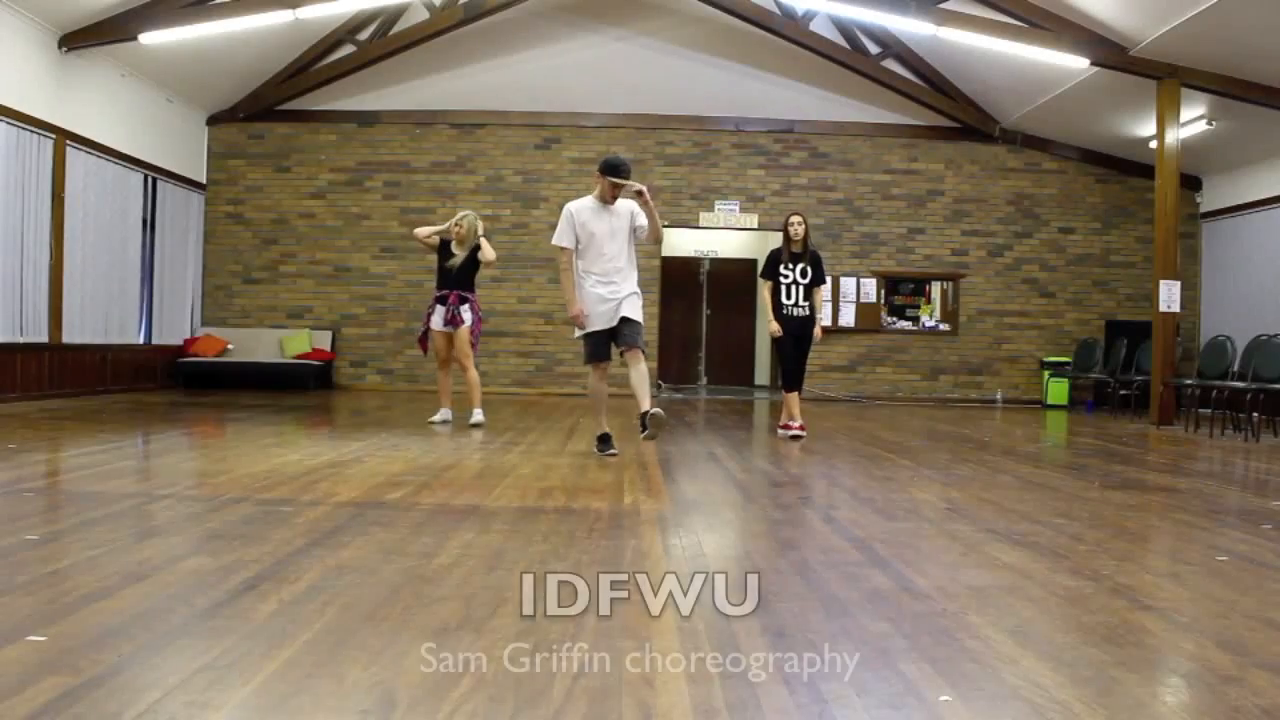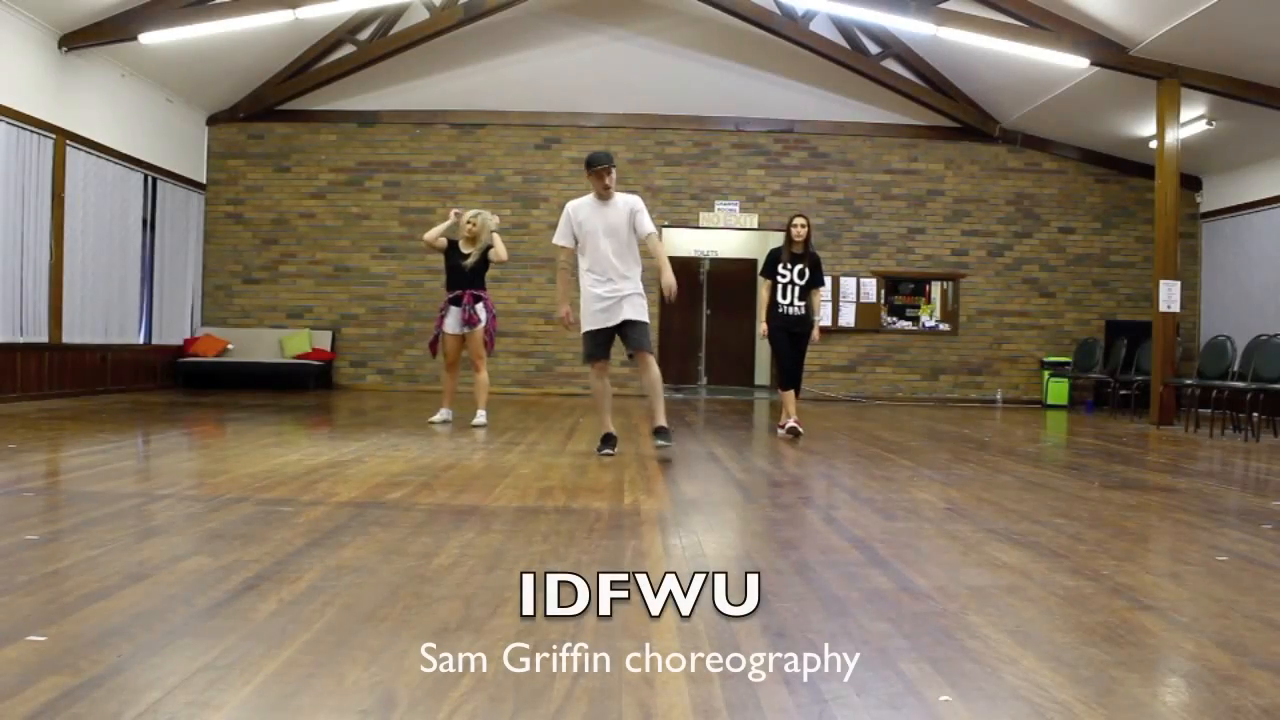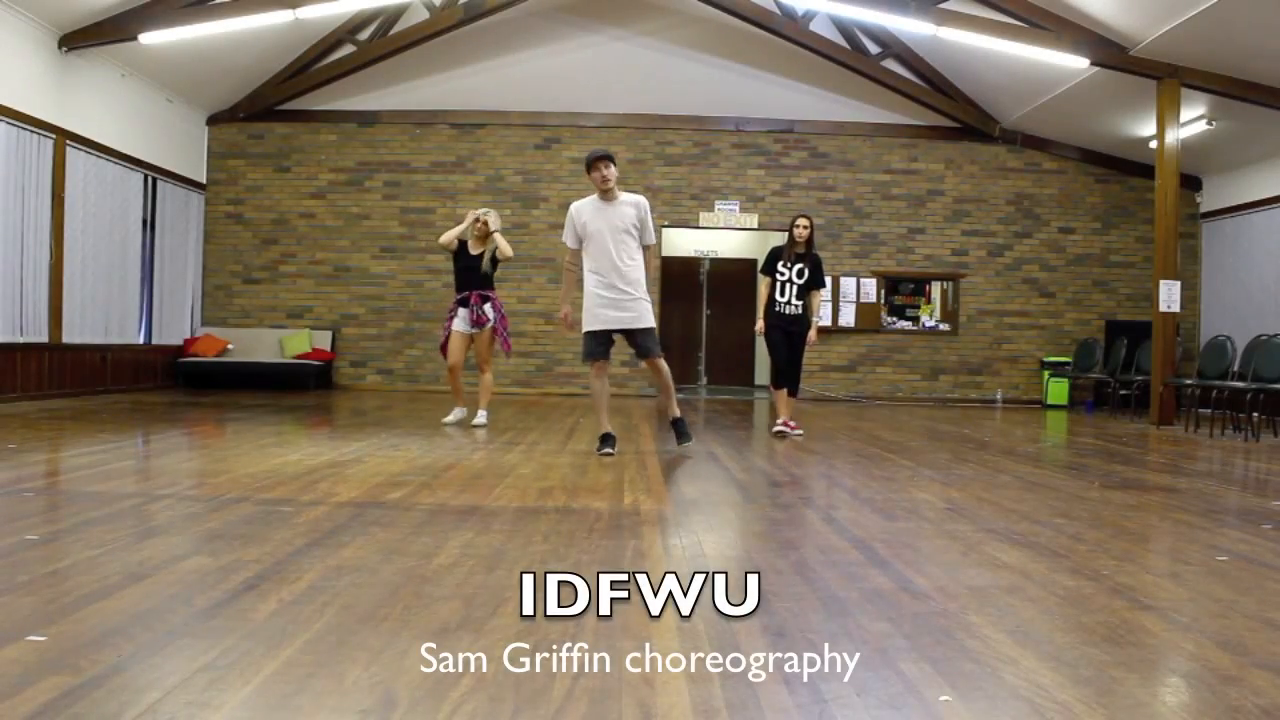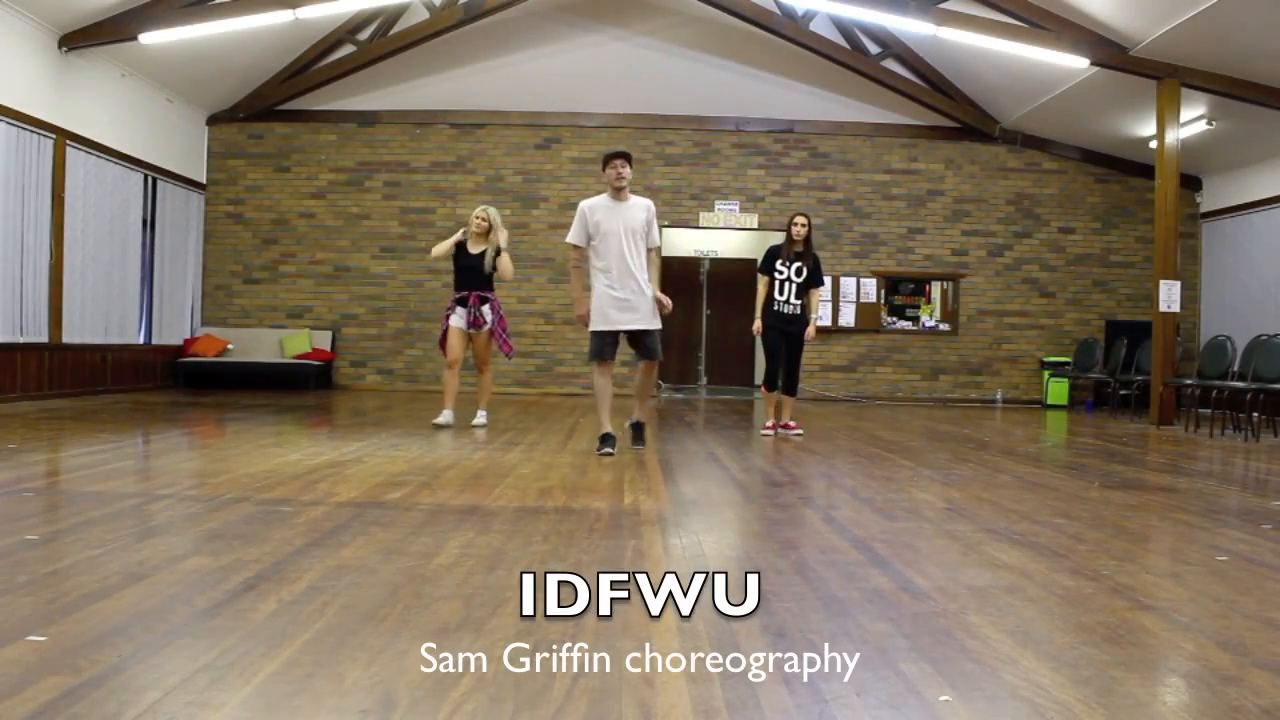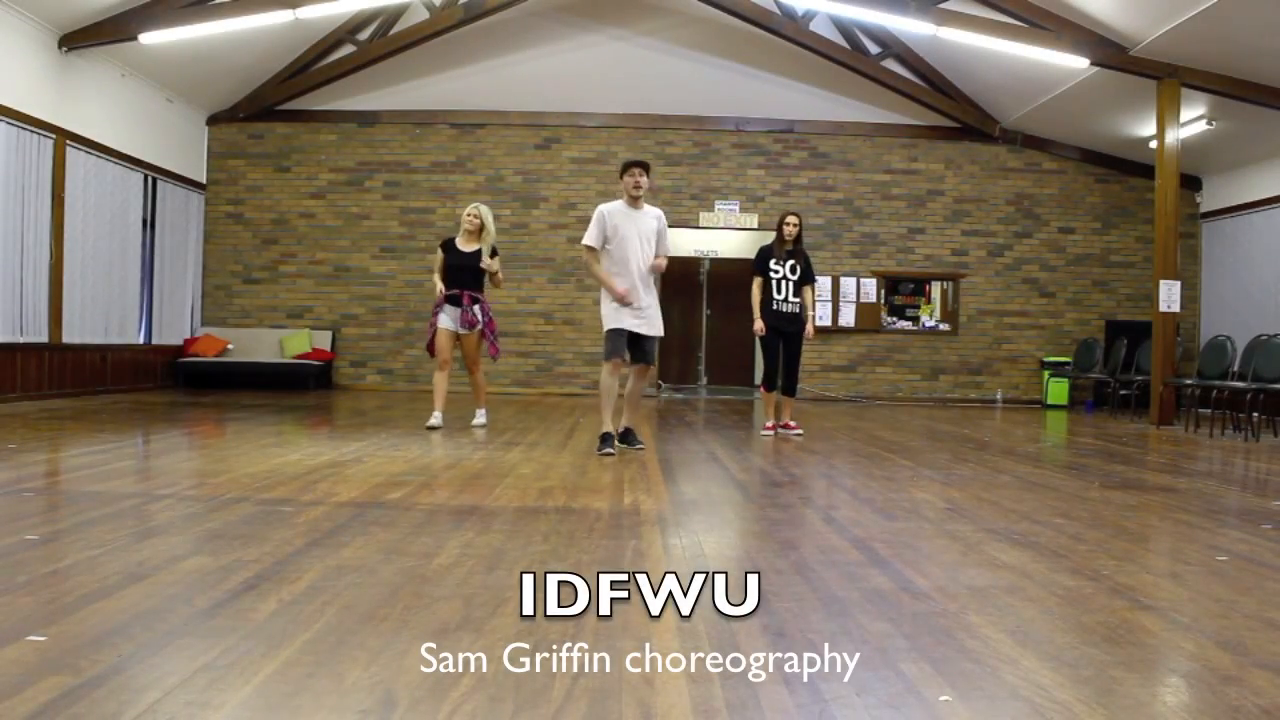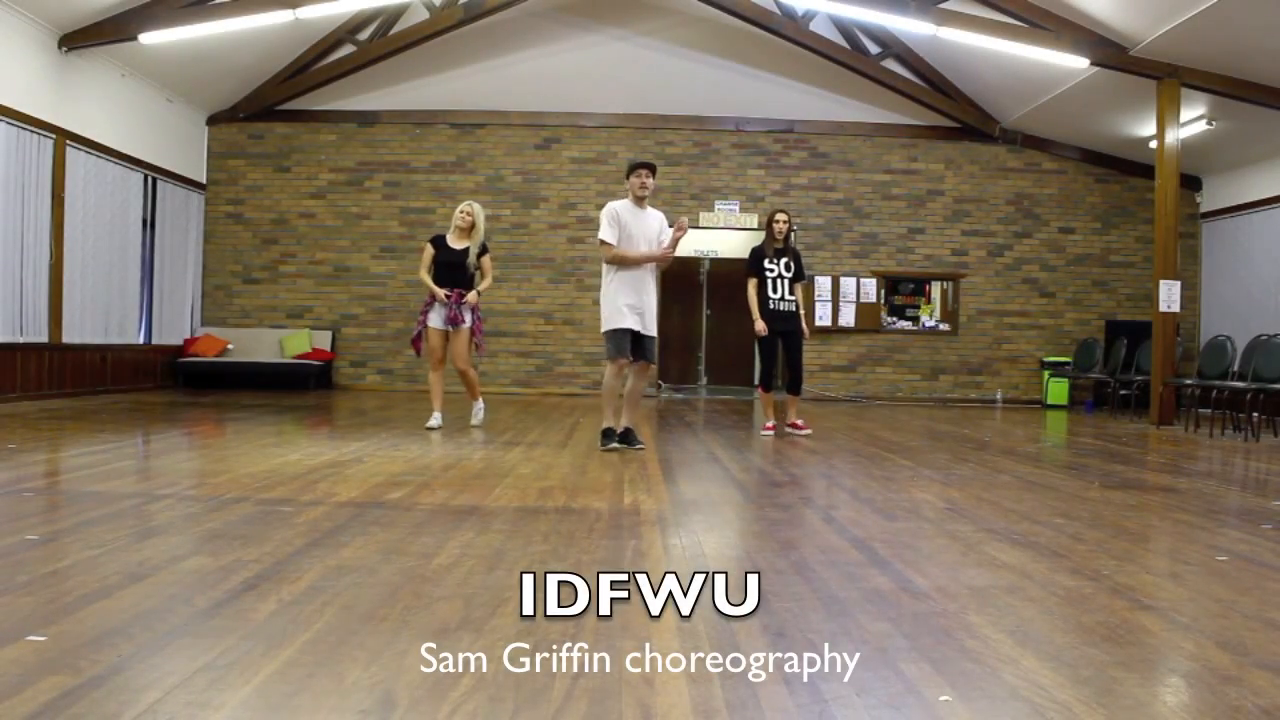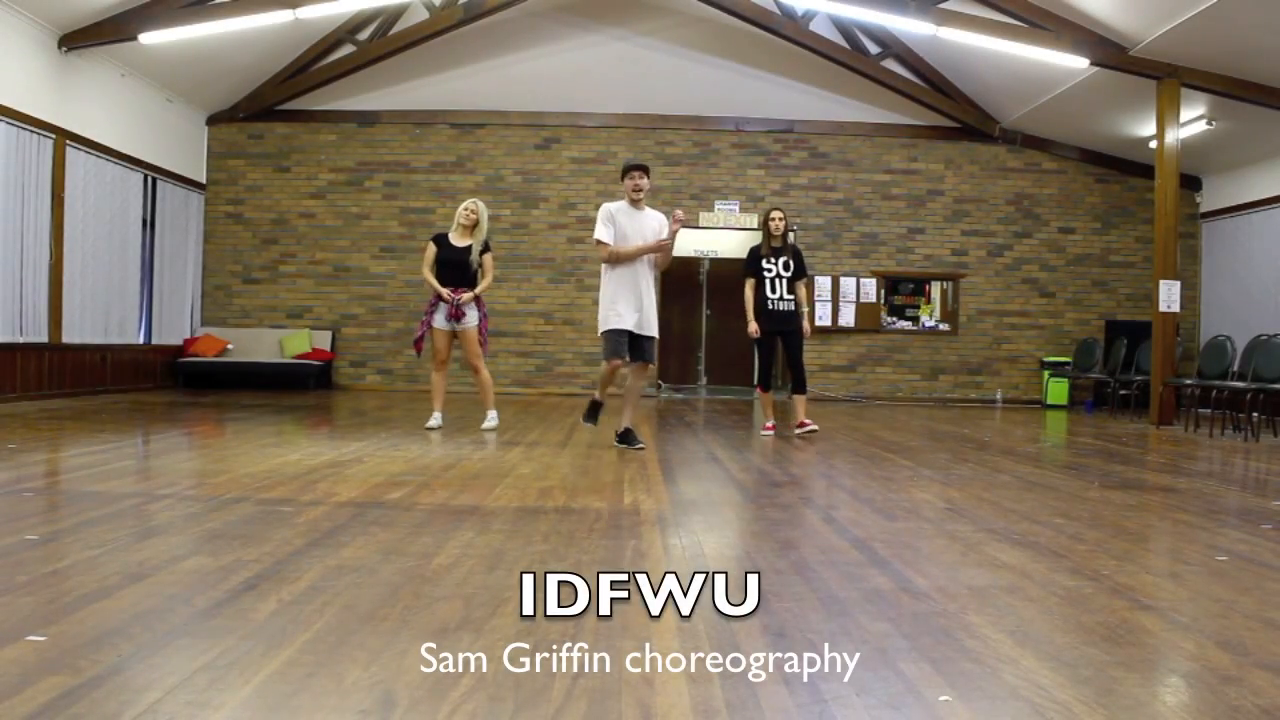
dt=0.3s
person 1, frame 1
left shoulder: (629, 208)
right shoulder: (574, 210)
left elbow: (655, 238)
right elbow: (566, 261)
left wrist: (649, 204)
right wrist: (572, 302)
left hip: (626, 297)
right hip: (593, 301)
left knee: (634, 353)
right knee: (599, 366)
left ankle: (646, 415)
right ankle: (603, 434)
person 1, frame 2
left shoulder: (632, 203)
right shoulder: (574, 209)
left elbow: (651, 238)
right elbow: (564, 260)
left wrist: (666, 270)
right wrist: (562, 302)
left hip: (629, 295)
right hip: (594, 300)
left knee: (644, 355)
right knee: (598, 365)
left ankle: (660, 425)
right ankle: (608, 433)
person 1, frame 3
left shoulder: (638, 204)
right shoulder: (578, 210)
left elbow: (648, 251)
right elbow: (571, 261)
left wrist: (641, 289)
right wrist: (565, 302)
left hip: (634, 299)
right hip: (597, 302)
left knee: (654, 359)
right knee: (598, 365)
left ankle: (675, 417)
right ankle: (606, 433)
person 1, frame 4
left shoulder: (646, 207)
right shoulder: (588, 208)
left elbow: (653, 254)
right elbow: (577, 258)
left wrist: (656, 291)
right wrist: (579, 299)
left hip: (641, 301)
right hip: (605, 301)
left knee: (650, 361)
right knee: (603, 364)
left ankle: (638, 420)
right ankle: (606, 433)
person 1, frame 5
left shoulder: (657, 216)
right shoulder: (606, 212)
right elbow: (590, 258)
left wrist: (660, 264)
right wrist: (612, 287)
left hip: (647, 303)
right hip: (617, 303)
left knee: (643, 366)
right knee: (614, 361)
left ankle: (627, 428)
right ankle: (607, 432)
person 1, frame 6
left shoulder: (658, 218)
right shoulder: (614, 210)
left elbow: (662, 261)
right elbow: (608, 254)
left wrist: (676, 240)
right wrist: (650, 256)
left hip: (646, 302)
right hip: (619, 300)
left knee: (643, 365)
right knee: (618, 361)
left ankle: (626, 427)
right ankle: (608, 428)
person 1, frame 7
left shoulder: (657, 218)
right shoulder: (609, 211)
left elbow: (661, 265)
right elbow: (605, 254)
left wrist: (672, 236)
right wrist: (646, 248)
left hip: (645, 304)
right hip: (616, 301)
left knee: (641, 365)
right knee: (615, 360)
left ankle: (625, 428)
right ankle: (598, 398)
person 2, frame 1
left shoulder: (813, 257)
right shoulder: (776, 256)
left elbow: (817, 291)
right elbow: (767, 290)
left wrist: (818, 322)
right wrist: (771, 319)
left hip: (805, 324)
right hip: (783, 323)
left knee: (798, 372)
right knee: (788, 371)
left ankle: (785, 421)
right ankle: (797, 422)
person 2, frame 2
left shoulder: (813, 259)
right shoulder: (775, 255)
left elbow: (815, 293)
right elbow: (766, 289)
left wrist: (816, 324)
right wrist: (763, 320)
left hip: (801, 324)
right hip: (778, 322)
left knee: (796, 371)
right knee: (785, 370)
left ankle: (784, 421)
right ankle: (793, 418)
person 2, frame 3
left shoulder: (814, 260)
right shoulder: (777, 253)
left elbow: (815, 294)
right elbow: (765, 286)
left wrist: (814, 326)
right wrist: (760, 317)
left hip: (799, 323)
right hip: (774, 320)
left knee: (794, 371)
right knee: (779, 367)
left ankle: (787, 419)
right ankle: (780, 418)
person 2, frame 4
left shoulder: (811, 259)
right shoulder: (774, 252)
left elbow: (814, 292)
right elbow: (763, 285)
left wrist: (812, 322)
right wrist: (757, 317)
left hip: (797, 322)
right hip: (772, 320)
left knee: (792, 371)
right knee: (772, 369)
left ankle: (786, 420)
right ankle: (770, 420)
person 2, frame 5
left shoulder: (802, 256)
right shoulder: (766, 252)
left elbow: (806, 290)
right elbow: (756, 287)
left wrist: (810, 320)
right wrist: (757, 317)
left hip: (794, 321)
right hip: (770, 320)
left knee: (792, 371)
right knee: (771, 370)
left ankle: (786, 421)
right ankle: (769, 420)
person 2, frame 6
left shoulder: (793, 254)
right shoulder: (758, 252)
left elbow: (797, 288)
right elbow: (751, 288)
left wrist: (803, 319)
right wrist: (757, 319)
left hip: (791, 321)
right hip: (768, 320)
left knee: (795, 369)
right knee: (768, 370)
left ankle: (792, 419)
right ankle: (769, 420)
person 2, frame 7
left shoulder: (794, 252)
right shoulder: (756, 252)
left elbow: (800, 286)
right elbow: (749, 288)
left wrist: (805, 317)
right wrist: (751, 319)
left hip: (791, 319)
right hip: (765, 319)
left knee: (797, 367)
right knee: (765, 369)
left ankle: (801, 419)
right ankle: (769, 420)
person 3, frame 1
left shoulder: (475, 250)
right shoulder: (443, 245)
left elbow: (491, 259)
right elbow: (417, 234)
left wrist: (481, 236)
right wrist: (444, 227)
left hip: (464, 308)
right hip: (440, 307)
left knee: (465, 361)
right knee: (442, 362)
left ankle: (478, 411)
right ankle: (445, 410)
person 3, frame 2
left shoulder: (486, 250)
right shoulder: (450, 246)
left elbow: (503, 258)
right elbow: (427, 239)
left wrist: (494, 231)
right wrist: (450, 222)
left hip: (477, 308)
right hip: (453, 308)
left knee: (478, 363)
right knee: (450, 364)
left ankle: (481, 413)
right ankle: (446, 411)
person 3, frame 3
left shoulder: (493, 250)
right shoulder: (459, 246)
left elbow: (508, 254)
right elbow: (442, 241)
left wrist: (495, 231)
right wrist: (465, 224)
left hip: (486, 308)
right hip: (461, 309)
left knee: (483, 364)
right knee: (453, 364)
left ankle: (482, 412)
right ankle: (460, 408)
person 3, frame 4
left shoulder: (494, 251)
right shoulder: (459, 246)
left elbow: (507, 276)
right elbow: (435, 254)
left wrist: (503, 246)
right wrist: (455, 237)
left hip: (484, 308)
right hip: (459, 308)
left knee: (482, 365)
right knee: (452, 362)
left ankle: (482, 413)
right ankle: (447, 412)
person 3, frame 5
left shoulder: (488, 249)
right shoulder: (448, 245)
left elbow: (498, 283)
right elbow: (437, 272)
left wrist: (493, 271)
right wrist: (438, 284)
left hip: (473, 309)
right hip: (447, 308)
left knee: (473, 365)
right knee: (442, 362)
left ankle: (481, 411)
right ankle: (437, 414)
person 3, frame 6
left shoulder: (479, 247)
right shoulder: (437, 241)
left elbow: (488, 278)
right elbow: (423, 271)
left wrist: (476, 291)
right wrist: (435, 288)
left hip: (462, 307)
right hip: (437, 305)
left knee: (461, 365)
right knee: (436, 363)
left ankle: (477, 402)
right ankle: (436, 414)
person 3, frame 7
left shoulder: (481, 245)
right shoulder: (439, 240)
left elbow: (488, 277)
right elbow: (426, 269)
left wrist: (474, 293)
right wrist: (438, 288)
left hip: (469, 306)
right hip: (441, 305)
left knee: (476, 363)
right knee: (440, 362)
left ankle: (492, 413)
right ankle: (437, 415)
